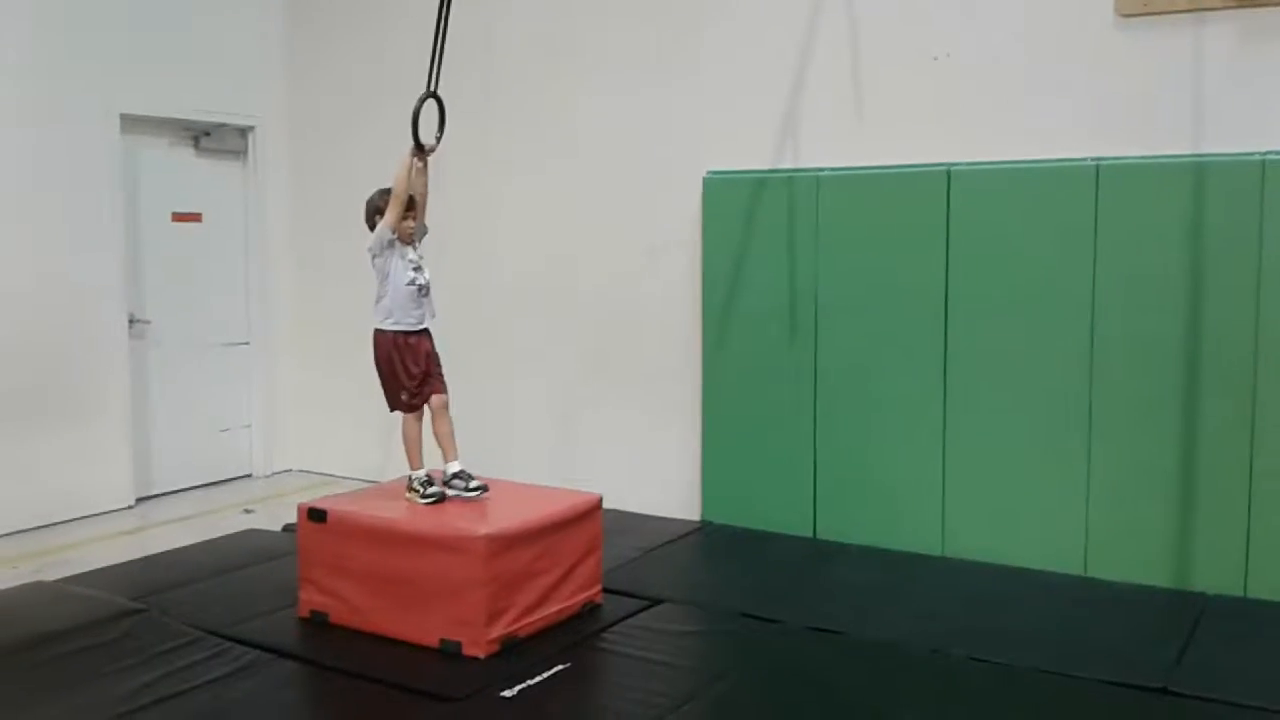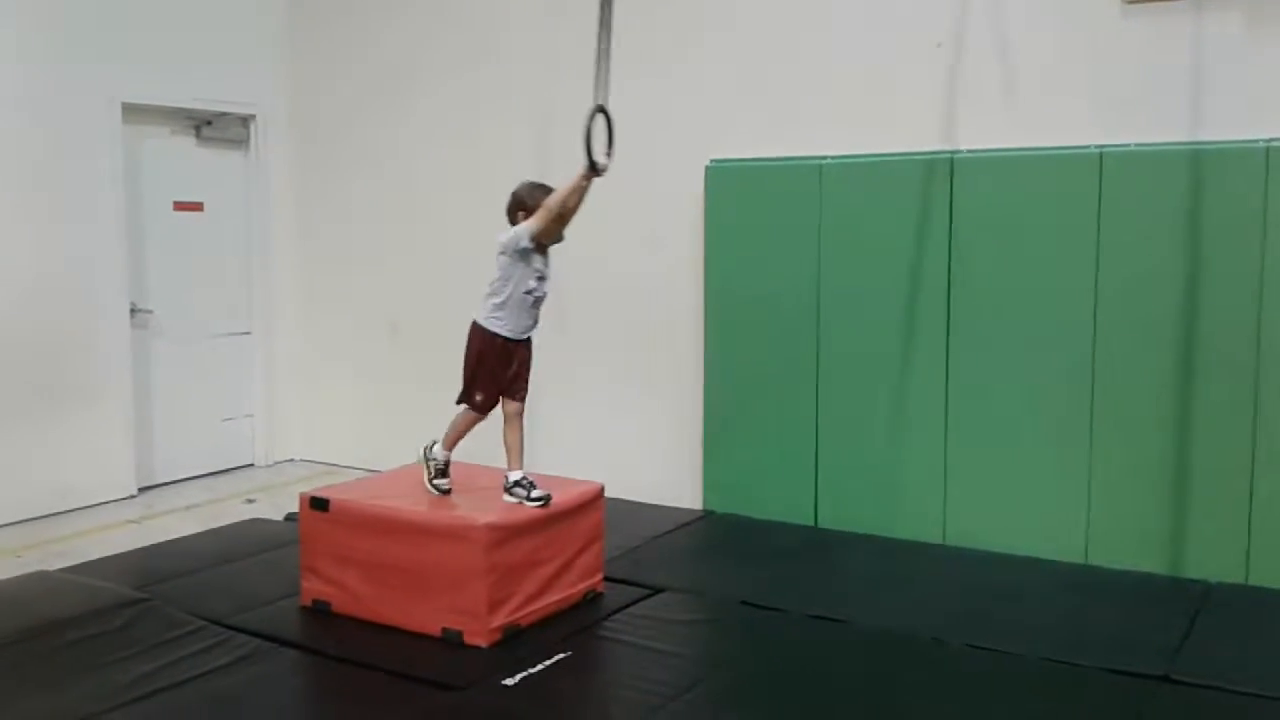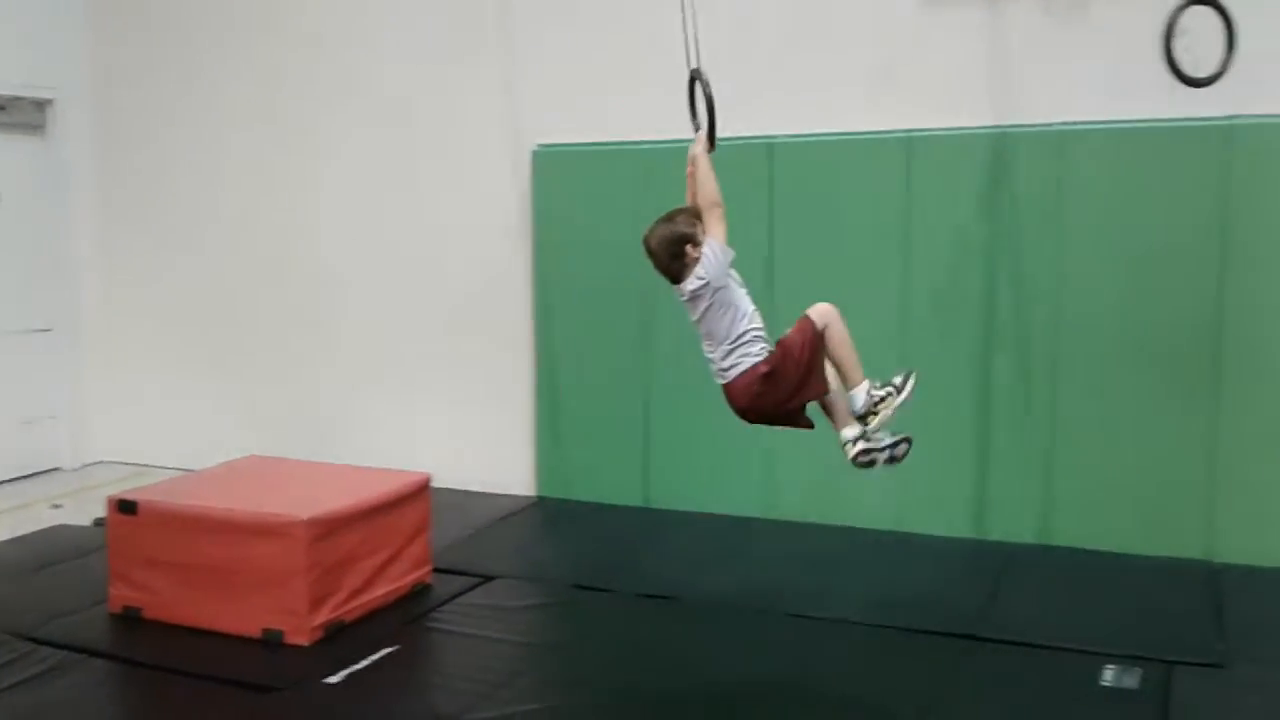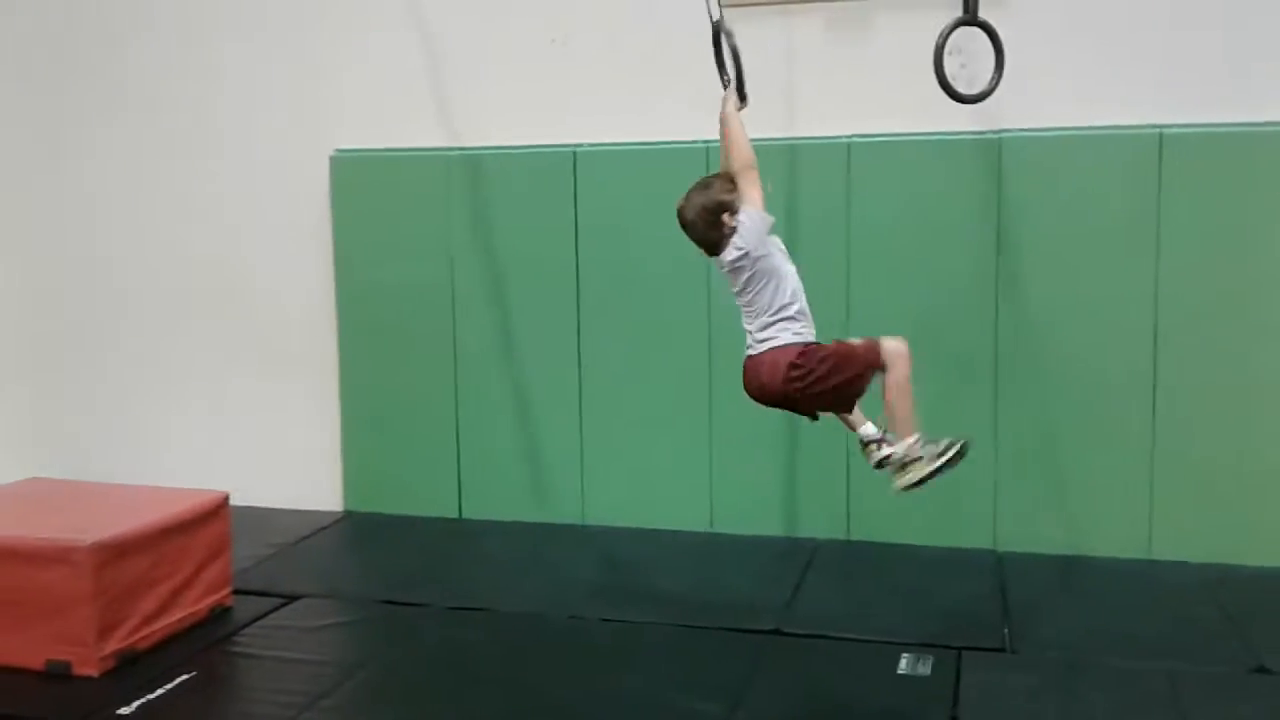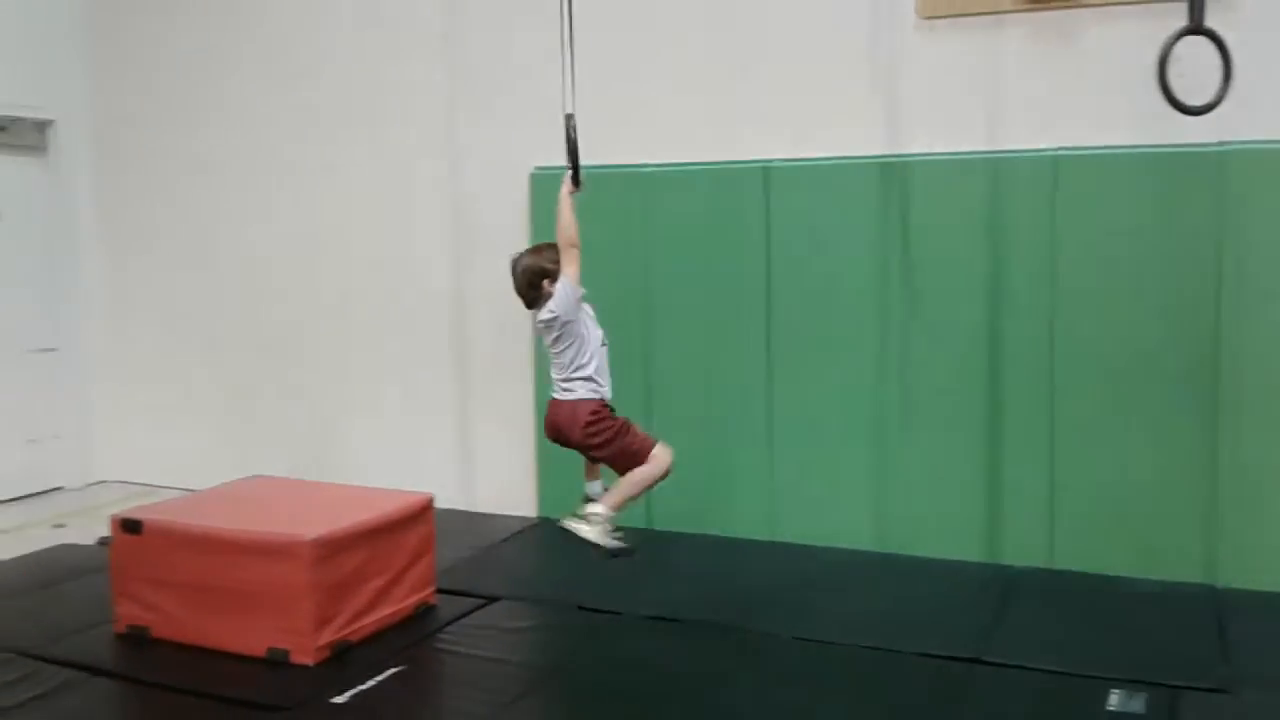
dt=1s
person 1, frame 1
left shoulder: (412, 244)
right shoulder: (381, 246)
left elbow: (419, 199)
right elbow: (397, 198)
left wrist: (422, 162)
right wrist: (409, 156)
left hip: (421, 335)
right hip: (393, 337)
left knee: (440, 402)
right knee: (412, 408)
left ankle: (454, 474)
right ankle: (417, 479)
person 1, frame 2
left shoulder: (541, 247)
right shoulder: (514, 244)
left elbow: (565, 213)
right elbow: (549, 209)
left wrist: (587, 181)
right wrist: (580, 178)
left hip: (519, 341)
right hip: (490, 336)
left knee: (515, 409)
right knee: (477, 407)
left ankle: (517, 479)
right ankle: (437, 455)
person 1, frame 3
left shoulder: (691, 283)
right shoulder: (708, 275)
left elbow: (699, 215)
right elbow: (713, 209)
left wrist: (694, 166)
right wrist: (700, 155)
left hip: (741, 388)
right hip: (756, 382)
left knee: (820, 358)
right knee: (823, 314)
left ankle: (856, 438)
right ankle: (863, 400)
person 1, frame 4
left shoulder: (730, 252)
right shoulder: (750, 243)
left elbow: (734, 179)
right elbow: (748, 172)
left wrist: (728, 119)
right wrist: (730, 113)
left hip: (758, 371)
right hip: (783, 365)
left knee: (820, 367)
right knee: (894, 350)
left ankle: (873, 438)
right ankle: (909, 455)
person 1, frame 5
left shoulder: (550, 309)
right shoulder: (563, 308)
left elbow: (561, 252)
right elbow: (569, 248)
left wrist: (566, 198)
right wrist: (565, 196)
left hip: (562, 411)
right hip: (578, 414)
left knee: (611, 429)
right knee: (661, 457)
left ankle: (593, 499)
right ankle: (596, 517)
